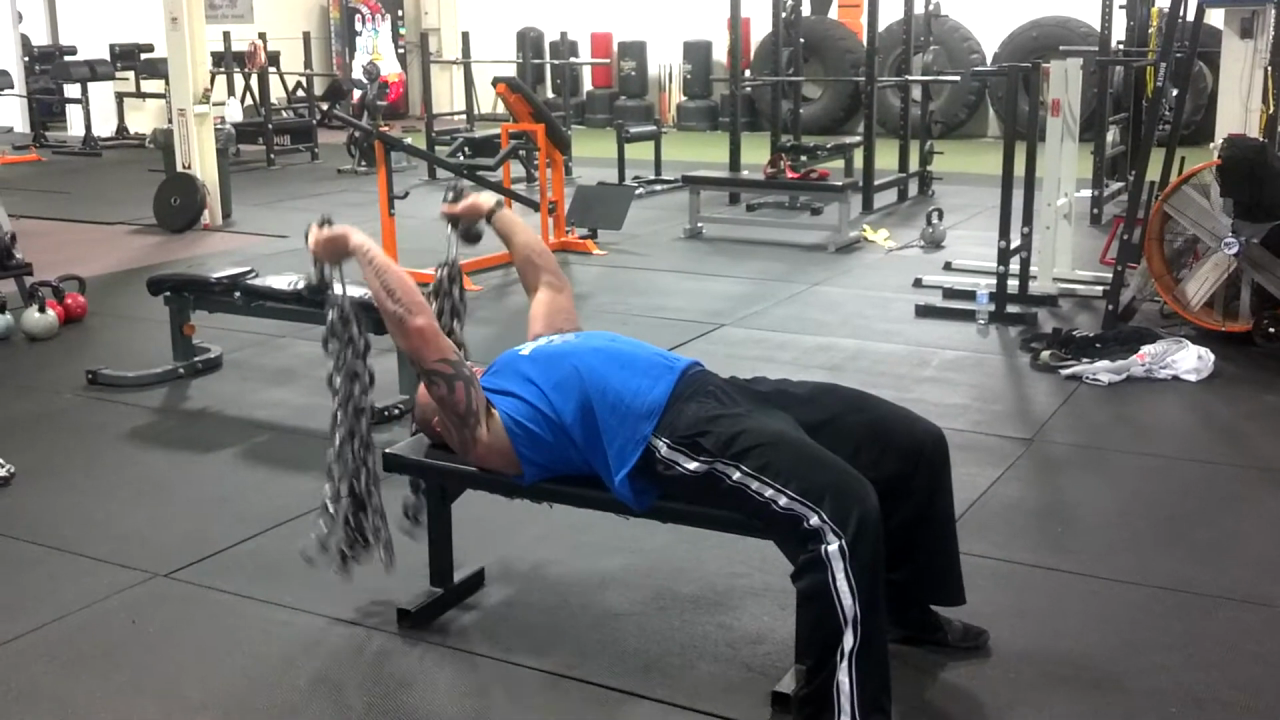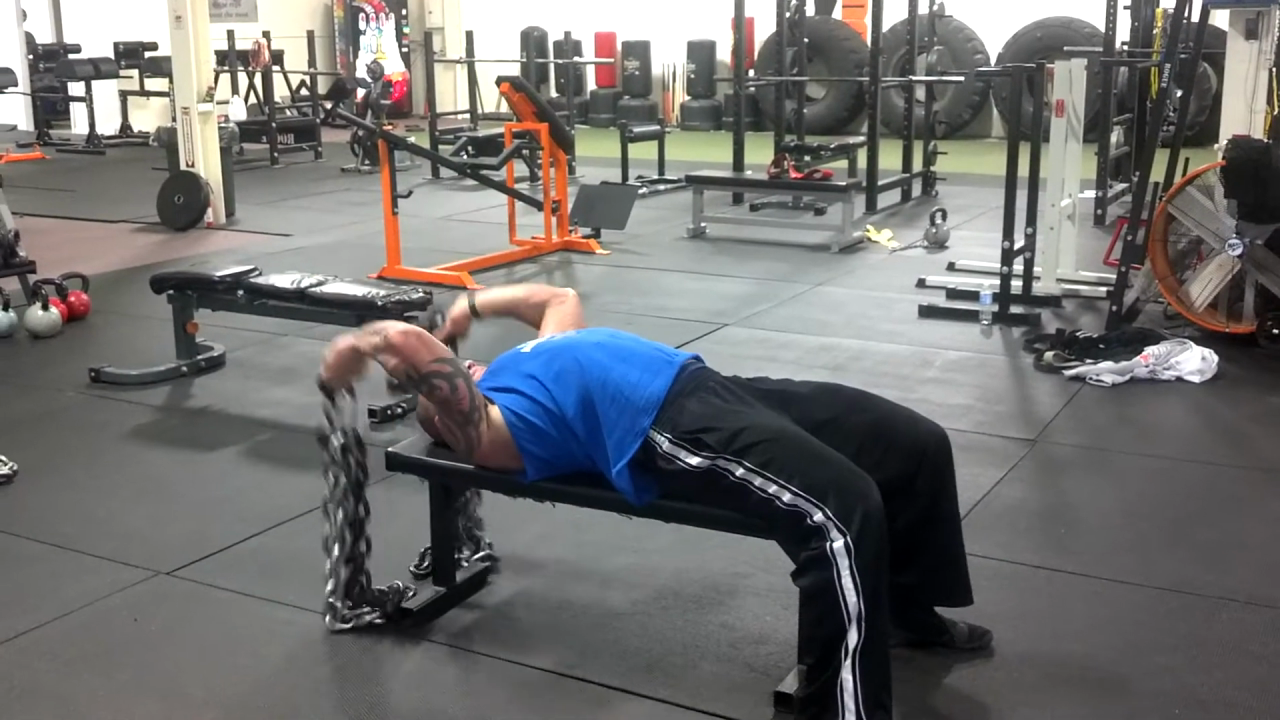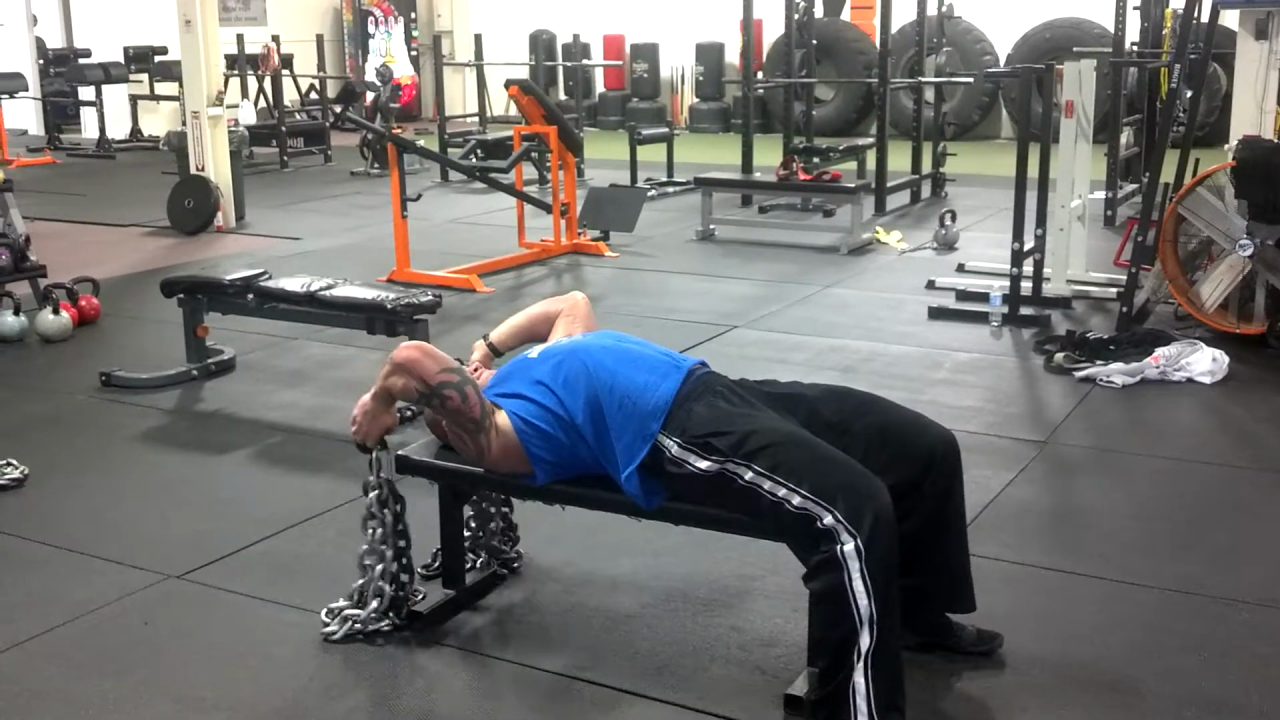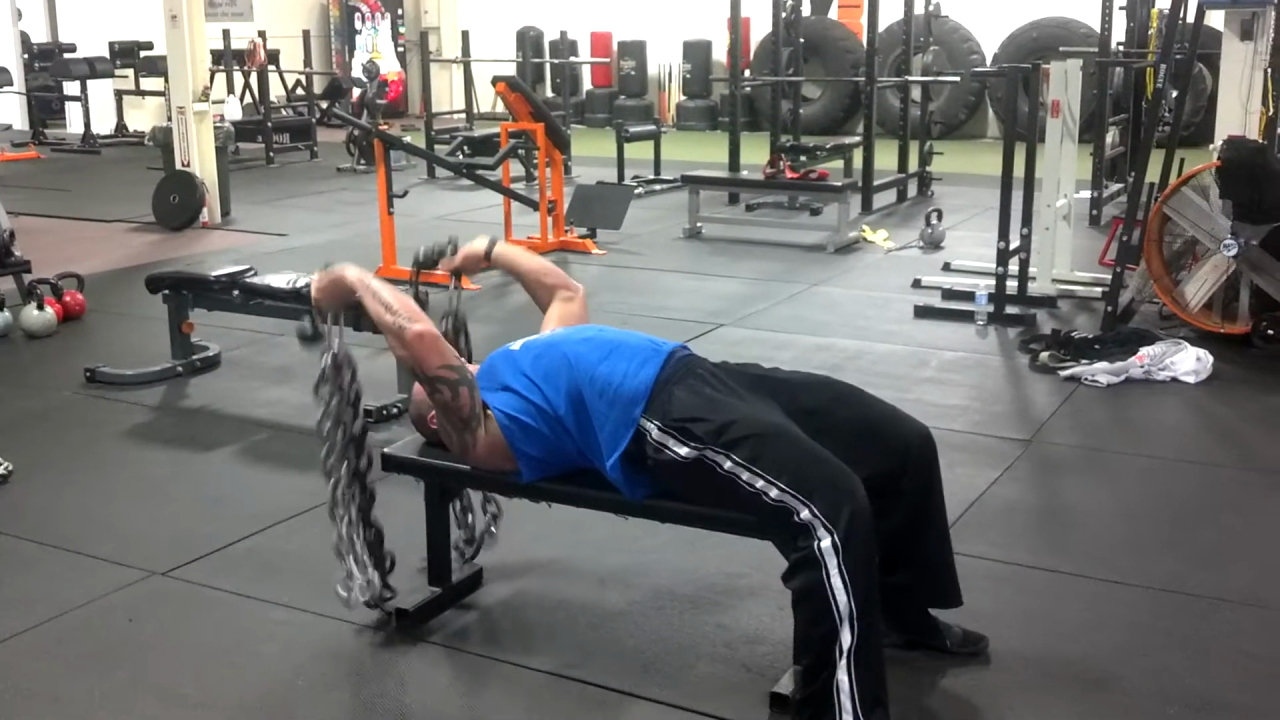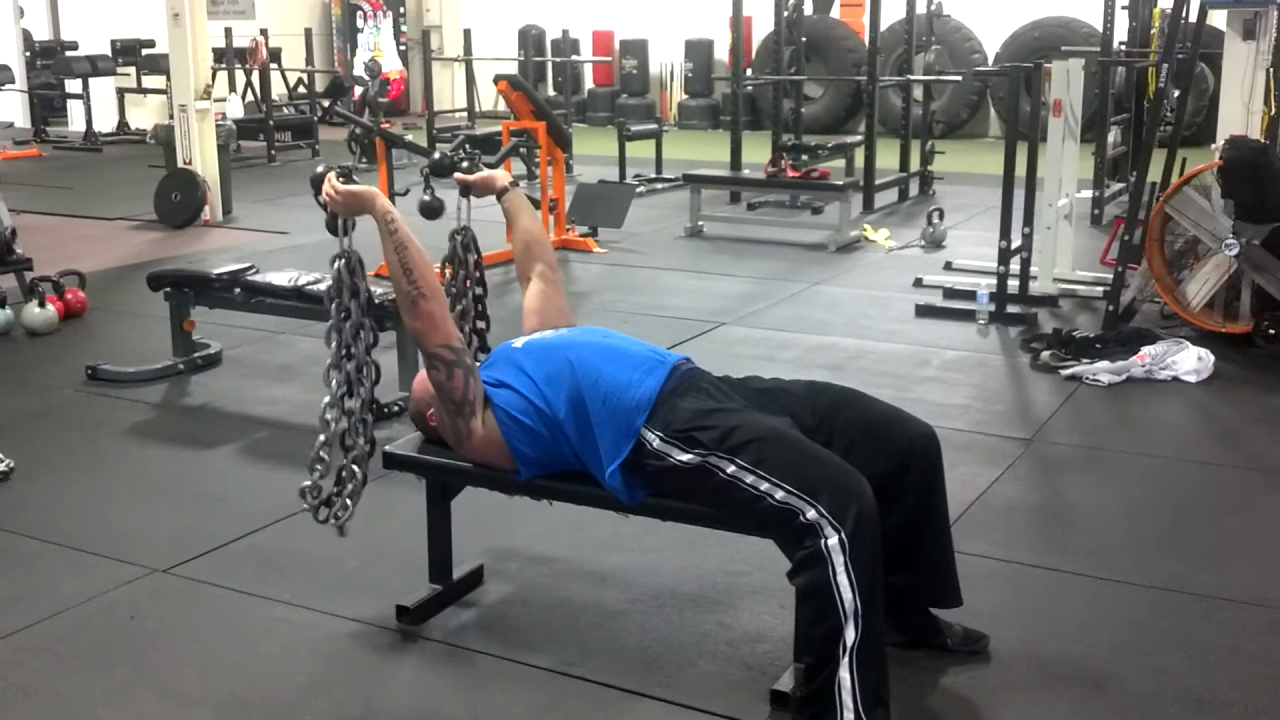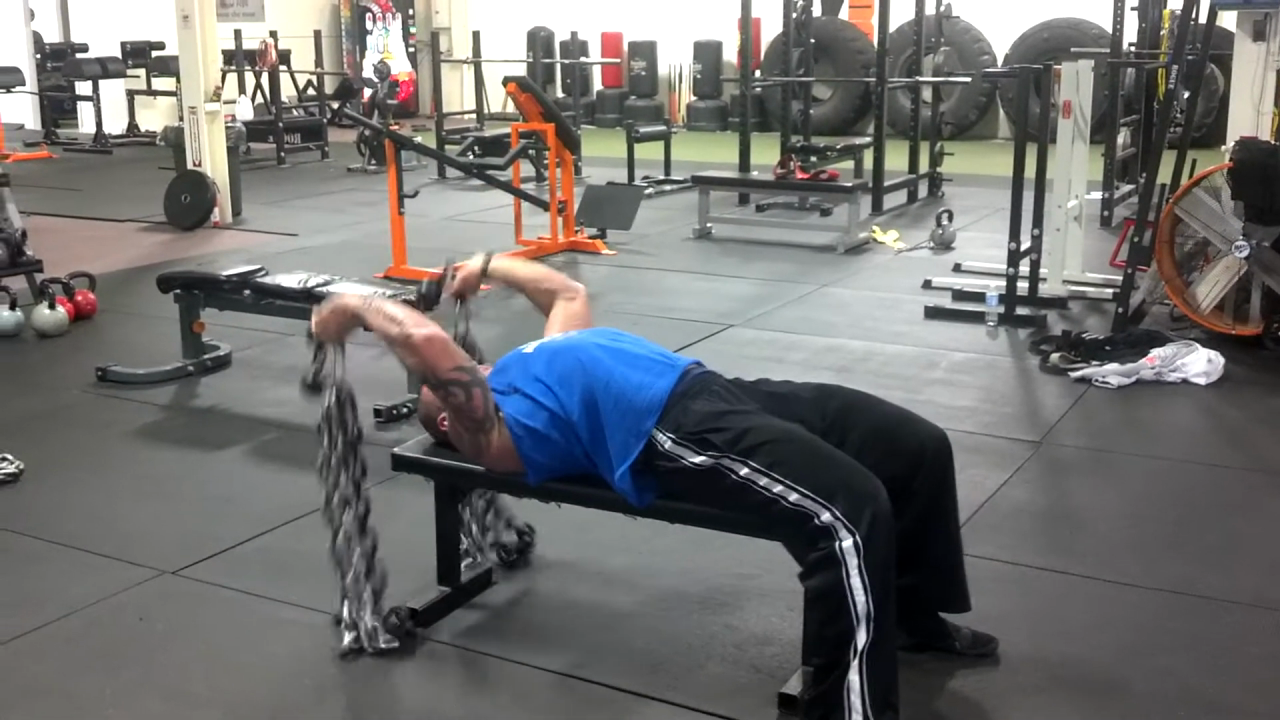
dt=0.4s
person 1, frame 1
left shoulder: (525, 370)
right shoulder: (483, 429)
left elbow: (549, 281)
right elbow: (418, 328)
left wrist: (492, 209)
right wrist: (354, 241)
left hip: (715, 390)
right hip: (672, 433)
left knee: (914, 444)
right knee: (842, 512)
left ankle: (904, 609)
person 1, frame 2
left shoulder: (528, 370)
right shoulder: (486, 427)
left elbow: (561, 296)
right elbow: (408, 345)
left wrist: (470, 304)
right wrist: (351, 348)
left hip: (713, 387)
right hip: (670, 429)
left knee: (919, 446)
right knee: (845, 510)
left ankle: (906, 611)
person 1, frame 3
left shoulder: (541, 374)
right shoulder: (492, 432)
left elbow: (574, 303)
right elbow: (414, 359)
left wrist: (490, 340)
right wrist: (377, 402)
left hip: (720, 391)
right hip: (679, 434)
left knee: (928, 451)
right knee: (856, 514)
left ankle: (917, 615)
person 1, frame 4
left shoulder: (517, 372)
right shoulder: (478, 428)
left elbow: (567, 292)
right elbow: (418, 340)
left wrist: (491, 251)
right wrist: (352, 280)
right hip: (662, 422)
left knee: (905, 447)
right knee: (833, 510)
left ankle: (902, 612)
person 1, frame 5
left shoulder: (527, 357)
right shoulder: (479, 426)
left elbow: (541, 271)
right elbow: (427, 315)
left wrist: (507, 187)
right wrist: (375, 203)
left hip: (707, 388)
right hip: (665, 430)
left knee: (908, 445)
right knee: (839, 508)
left ankle: (903, 609)
person 1, frame 6
left shoulder: (531, 370)
right shoulder: (488, 431)
left elbow: (571, 293)
right elbow: (425, 343)
left wrist: (485, 266)
right wrist: (351, 306)
left hip: (714, 391)
right hip: (672, 433)
left knee: (918, 447)
right knee: (851, 511)
left ankle: (914, 614)
